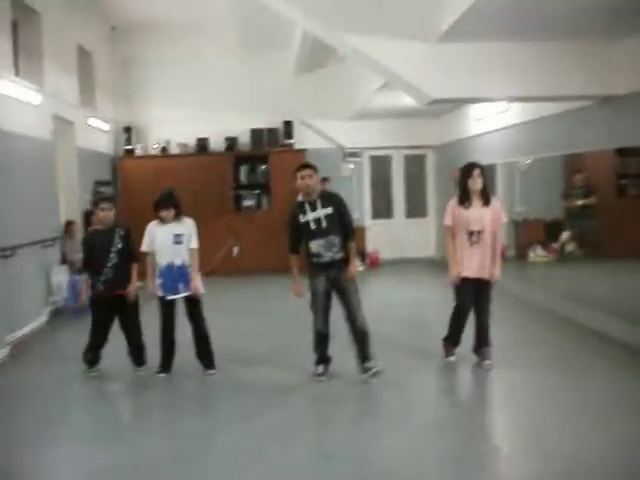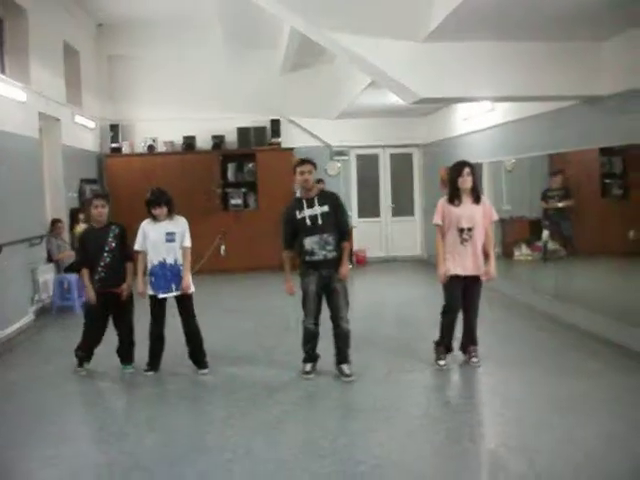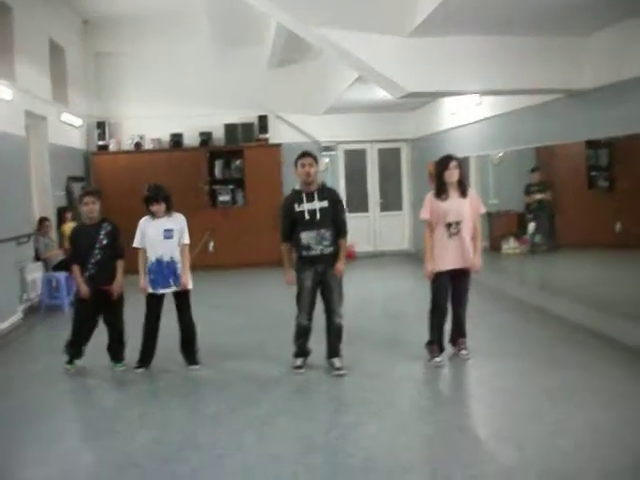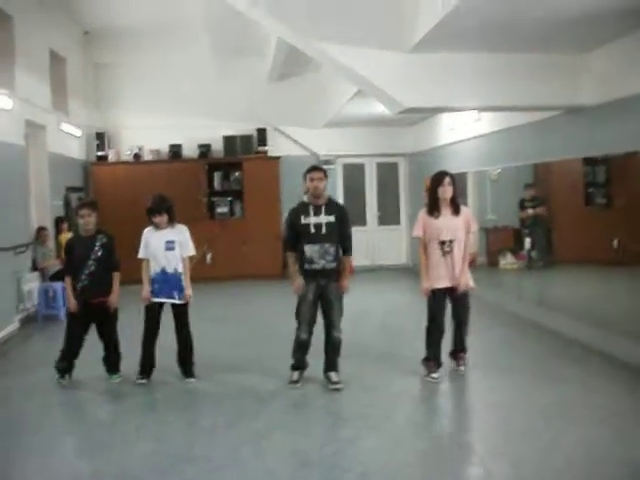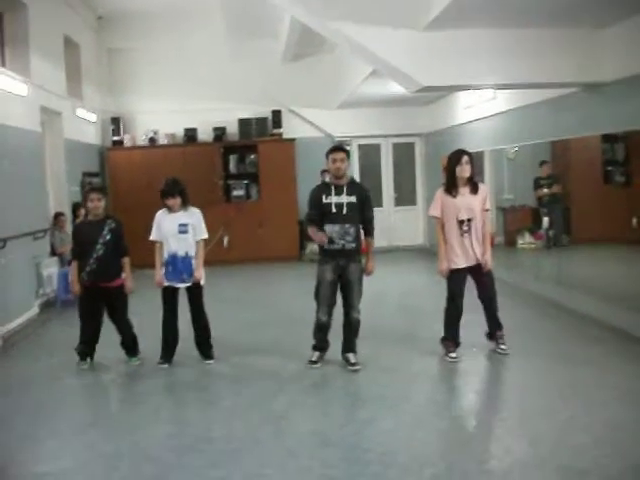
dt=0.2s
person 1, frame 1
left shoulder: (334, 200)
right shoulder: (296, 212)
left elbow: (349, 232)
right elbow: (294, 249)
left wrist: (353, 262)
right wrist: (295, 280)
left hip: (342, 267)
right hip: (318, 272)
left knee: (355, 314)
right knee: (320, 320)
left ankle: (366, 360)
right ankle: (322, 361)
person 1, frame 2
left shoulder: (332, 200)
right shoulder: (293, 208)
left elbow: (345, 233)
right elbow: (288, 245)
left wrist: (345, 263)
right wrist: (288, 277)
left hip: (335, 268)
right hip: (310, 271)
left knee: (341, 317)
right knee: (310, 319)
left ankle: (343, 362)
right ankle: (310, 359)
person 1, frame 3
left shoulder: (331, 195)
right shoulder: (291, 201)
left elbow: (341, 231)
right elbow: (286, 238)
left wrist: (341, 259)
right wrist: (288, 268)
left hip: (330, 264)
right hip: (306, 266)
left knee: (334, 312)
right knee: (304, 314)
left ankle: (334, 355)
right ankle: (301, 354)
person 1, frame 4
left shoulder: (338, 211)
right shoulder: (297, 213)
left elbow: (346, 247)
right elbow: (290, 248)
left wrist: (346, 276)
right wrist: (295, 276)
left hip: (333, 278)
right hip: (308, 279)
left knee: (334, 327)
right knee: (304, 327)
left ankle: (331, 370)
right ankle: (298, 367)
person 1, frame 5
left shoulder: (360, 191)
right shoulder: (318, 192)
left elbow: (368, 227)
right elbow: (311, 223)
left wrist: (370, 258)
right wrist: (316, 234)
left hip: (353, 259)
right hip: (328, 259)
left knee: (352, 308)
right knee: (323, 307)
left ankle: (349, 350)
right ankle: (319, 347)
person 2, frame 1
left shoulder: (493, 205)
right shoulder: (455, 205)
left elbow: (496, 237)
right elbow: (450, 237)
left wrist: (497, 265)
right wrist: (452, 265)
left hip: (485, 267)
right hip: (463, 267)
left knee: (483, 309)
right knee: (463, 307)
left ankle: (483, 348)
right ankle: (450, 343)
person 2, frame 2
left shoulder: (483, 203)
right shoulder: (445, 203)
left elbow: (488, 235)
right elbow: (440, 236)
left wrist: (491, 261)
right wrist: (441, 264)
left hip: (475, 265)
right hip: (453, 265)
left knee: (471, 309)
right knee: (452, 307)
left ankle: (470, 347)
right ankle: (442, 348)
person 2, frame 3
left shoulder: (470, 195)
right shoulder: (432, 198)
left elbow: (476, 227)
right elbow: (428, 231)
left wrist: (477, 254)
right wrist: (428, 260)
left hip: (464, 259)
right hip: (441, 260)
left knee: (460, 302)
right knee: (439, 303)
left ankle: (459, 339)
right ankle: (435, 345)
person 2, frame 4
left shoulder: (463, 212)
right shoulder: (425, 215)
left elbow: (468, 245)
right elbow: (422, 249)
left wrist: (464, 273)
right wrist: (424, 278)
left hip: (457, 276)
right hip: (436, 278)
left knee: (462, 317)
right knee: (436, 321)
left ankle: (459, 353)
right ankle: (432, 361)
person 2, frame 5
left shoulder: (481, 191)
right shoulder: (443, 194)
left elbow: (485, 223)
right elbow: (440, 228)
left wrist: (488, 252)
right wrist: (442, 258)
left hip: (479, 255)
right hip: (455, 257)
left knee: (489, 295)
right knee: (454, 301)
left ankle: (497, 334)
right ankle: (450, 342)
person 3, frame 1
left shoulder: (187, 224)
right shoulder: (153, 228)
left elbow: (193, 253)
right elbow: (150, 256)
left wrist: (195, 278)
right wrist: (151, 281)
left hip: (187, 280)
right hip: (165, 283)
left knee: (197, 320)
right knee: (167, 324)
left ankle: (208, 361)
right ankle: (165, 364)
person 3, frame 2
left shoulder: (180, 222)
right shoulder: (145, 226)
left elbow: (186, 251)
right elbow: (141, 255)
left wrist: (186, 277)
right wrist: (140, 280)
left hip: (179, 279)
right hip: (156, 281)
left knee: (189, 320)
right knee: (156, 323)
left ankle: (199, 360)
right ankle: (153, 362)
person 3, frame 3
left shoulder: (178, 219)
right shoulder: (144, 223)
left elbow: (184, 248)
right elbow: (141, 252)
left wrist: (185, 274)
right wrist: (142, 277)
left hip: (177, 276)
right hip: (154, 278)
left knee: (185, 317)
right knee: (151, 319)
left ankle: (191, 355)
right ankle: (144, 359)
person 3, frame 4
left shoulder: (181, 231)
right shoulder: (148, 233)
left elbow: (186, 260)
right elbow: (145, 262)
left wrist: (188, 286)
right wrist: (145, 287)
left hip: (178, 288)
right hip: (156, 289)
left knee: (183, 329)
right knee: (150, 329)
left ankle: (187, 368)
right ankle: (145, 370)
person 3, frame 5
left shoulder: (194, 214)
right shoulder: (160, 216)
left elbow: (200, 243)
right elbow: (158, 245)
left wrist: (199, 269)
right wrist: (158, 271)
left hip: (191, 271)
right hip: (169, 273)
left knee: (198, 311)
right knee: (169, 313)
left ankle: (206, 349)
right ankle: (167, 353)
person 4, frame 1
left shoulder: (123, 232)
right shoulder: (90, 238)
left elbow: (133, 260)
right elbow: (87, 267)
left wrist: (133, 283)
left hip: (124, 290)
right hip: (102, 293)
left knee: (132, 328)
right knee: (99, 329)
left ankle: (139, 361)
right ankle: (91, 361)
person 4, frame 2
left shoulder: (119, 230)
right shoulder: (86, 235)
left elbow: (128, 258)
right elbow: (83, 265)
left wrist: (128, 282)
right wrist: (89, 289)
left hip: (120, 288)
right hip: (97, 290)
left knee: (125, 326)
right knee: (93, 326)
left ankle: (127, 360)
right ankle: (82, 358)
person 4, frame 3
left shoulder: (110, 227)
right shoulder: (77, 232)
left elbow: (119, 256)
right elbow: (74, 262)
left wrist: (119, 280)
right wrist: (80, 284)
left hip: (110, 285)
right hip: (88, 286)
left knee: (115, 324)
right knee: (82, 323)
left ankle: (117, 357)
right ankle: (72, 356)
person 4, frame 4
left shoulder: (106, 239)
right shoulder: (72, 243)
left elbow: (115, 269)
right elbow: (68, 273)
left wrist: (115, 293)
right wrist: (70, 297)
left hip: (104, 298)
right hip: (80, 299)
left knee: (109, 336)
right knee: (73, 336)
left ankle: (113, 369)
right ankle: (64, 370)
person 4, frame 5
left shoulder: (113, 224)
right shoulder: (80, 228)
left elbow: (123, 253)
right elbow: (75, 257)
left wrist: (128, 277)
right wrist: (74, 281)
left hip: (113, 282)
right hip: (88, 284)
left knee: (121, 319)
right knee: (88, 321)
left ankle: (132, 352)
right ankle: (85, 354)
